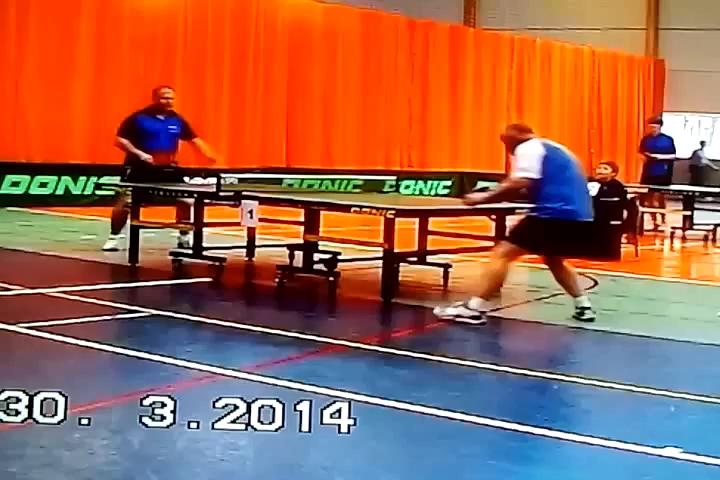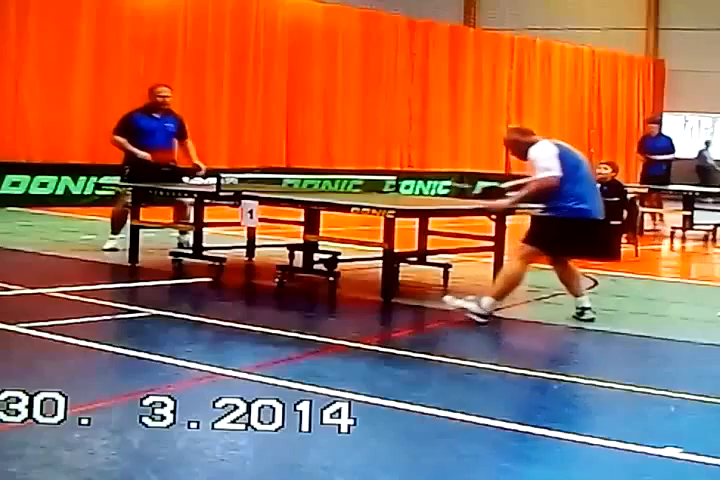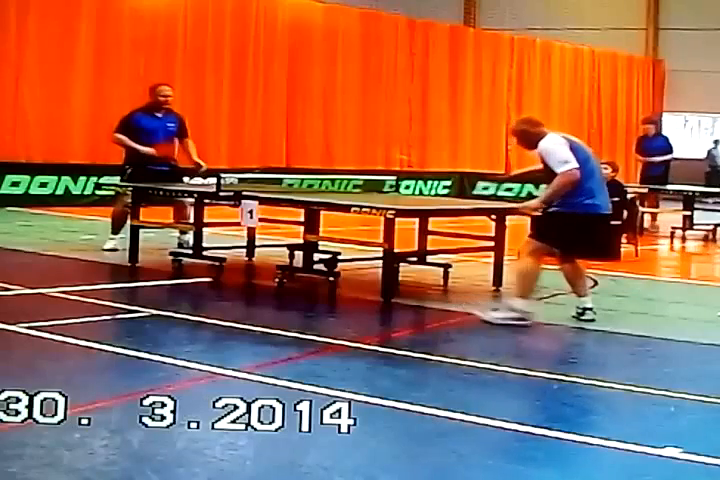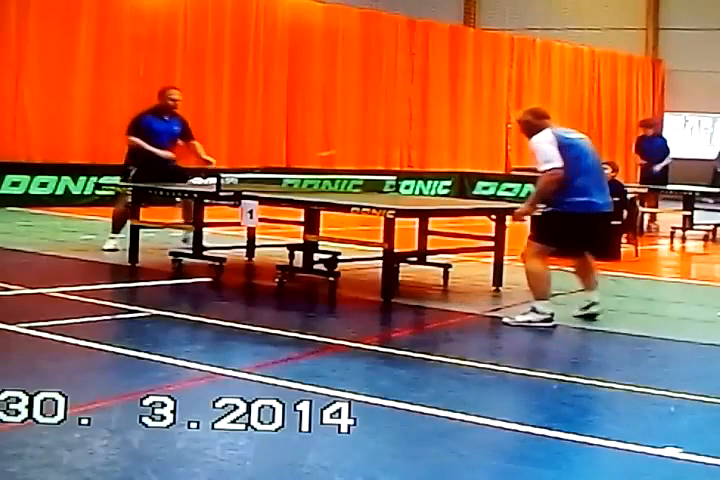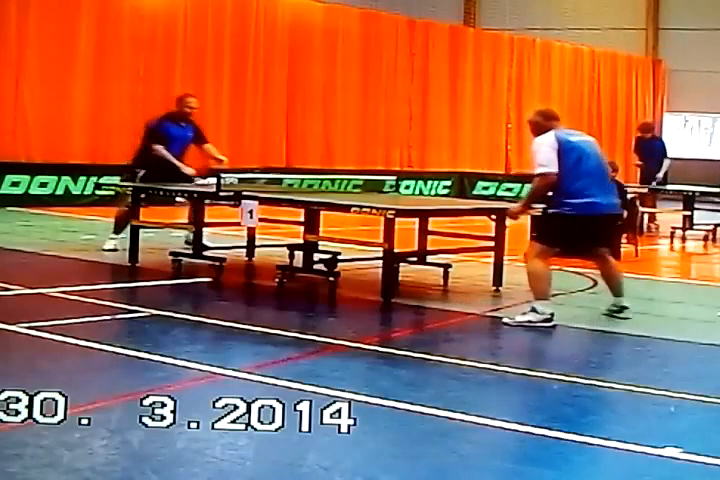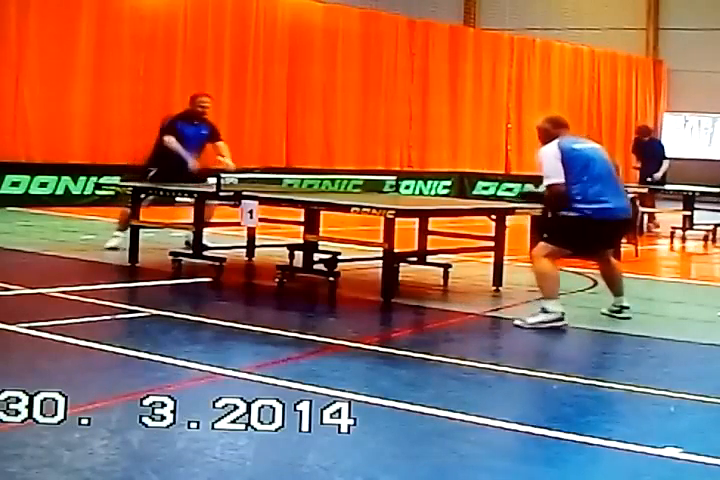
dt=0.2s
person 1, frame 1
left shoulder: (528, 147)
right shoulder: (557, 150)
left elbow: (521, 183)
left wrist: (484, 197)
left hip: (554, 215)
right hip: (579, 217)
left knee: (502, 254)
right knee: (554, 260)
left ankle: (474, 309)
right ankle: (583, 306)
person 1, frame 2
left shoulder: (539, 149)
right shoulder: (558, 149)
left elbow: (549, 182)
left wrist: (510, 201)
left hip: (568, 213)
right hip: (589, 215)
left knee: (521, 257)
right knee: (558, 258)
left ankle: (484, 306)
right ankle: (584, 306)
person 1, frame 3
left shoulder: (548, 143)
right shoulder: (562, 139)
left elbow: (571, 175)
left wrist: (540, 201)
left hip: (575, 209)
right hip: (597, 209)
left knee: (529, 252)
right knee: (567, 257)
left ankle: (519, 309)
right ankle: (585, 306)
person 1, frame 4
left shoulder: (543, 138)
right shoulder: (575, 135)
left elbow: (554, 174)
left wrist: (530, 205)
left hip: (572, 207)
right hip: (600, 206)
left knee: (533, 254)
right knee: (580, 253)
left ankle: (542, 311)
right ankle: (591, 301)
person 1, frame 5
left shoulder: (545, 140)
right shoulder: (585, 138)
left elbow: (548, 178)
left wrist: (524, 205)
left hip: (575, 209)
right hip: (608, 208)
left knee: (535, 254)
right knee: (601, 254)
left ankle: (542, 312)
right ankle: (620, 305)
person 1, frame 6
left shoulder: (551, 149)
right shoulder: (593, 146)
left elbow: (558, 190)
left wrist: (550, 213)
left hip: (588, 214)
right hip: (620, 212)
left knee: (541, 255)
right knee: (603, 256)
left ankle: (552, 310)
right ankle: (620, 304)
person 2, frame 1
left shoulder: (178, 120)
right shoulder: (137, 118)
left elbow: (194, 139)
right elbow: (120, 140)
left wrist: (209, 154)
right wrist: (139, 153)
left hip: (168, 170)
right hip: (140, 169)
left knee: (185, 202)
right knee: (124, 202)
left ankle: (185, 238)
right ankle: (113, 238)
person 2, frame 2
left shoulder: (175, 119)
right shoulder: (134, 117)
left elbow: (185, 141)
right elbow: (116, 138)
left wrist: (195, 160)
right wrist: (136, 152)
left hip: (167, 169)
right hip: (138, 169)
left knee: (182, 202)
right knee: (124, 202)
left ankle: (184, 238)
right ankle: (113, 238)
person 2, frame 3
left shoulder: (175, 118)
right shoulder: (136, 116)
left elbow: (185, 140)
right elbow: (117, 137)
left wrist: (194, 158)
right wrist: (139, 148)
left hip: (167, 168)
right hip: (139, 168)
left knee: (182, 201)
right knee: (124, 202)
left ankle: (184, 238)
right ankle: (113, 238)
person 2, frame 4
left shoulder: (179, 121)
right shoulder: (144, 118)
left elbow: (191, 141)
right elbow: (131, 140)
left wrist: (203, 156)
right wrist: (157, 152)
left hip: (168, 168)
right hip: (141, 168)
left knee: (191, 198)
right knee: (126, 202)
right ankle: (113, 238)
person 2, frame 5
left shoulder: (192, 127)
right shoulder: (160, 124)
left elbow: (205, 145)
right elbow: (158, 149)
left wrist: (218, 156)
right wrist: (181, 167)
left hip: (173, 172)
right hip: (147, 169)
right ankle: (113, 238)
person 2, frame 6
left shoulder: (208, 126)
right shoulder: (175, 122)
left elbow: (219, 144)
right elbow: (168, 140)
left wrist: (226, 158)
right wrist: (187, 158)
left hip: (188, 173)
right hip: (161, 170)
right ankle: (118, 236)
